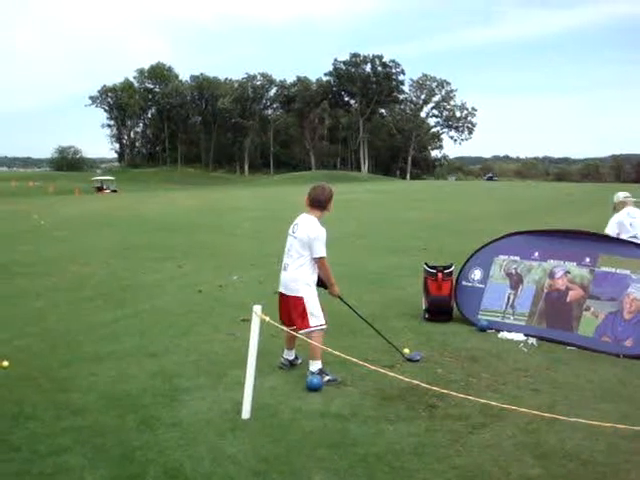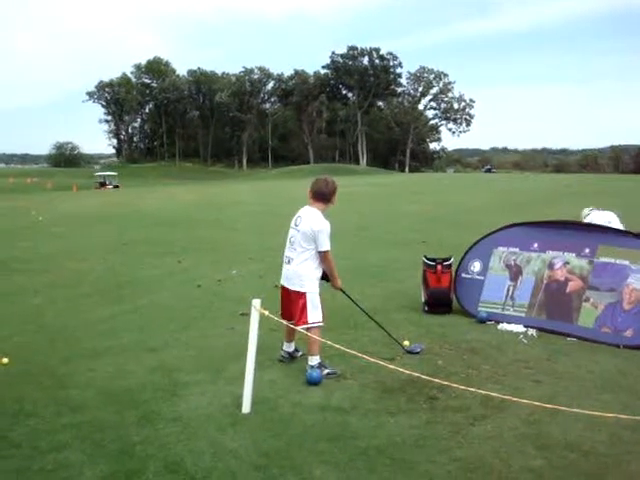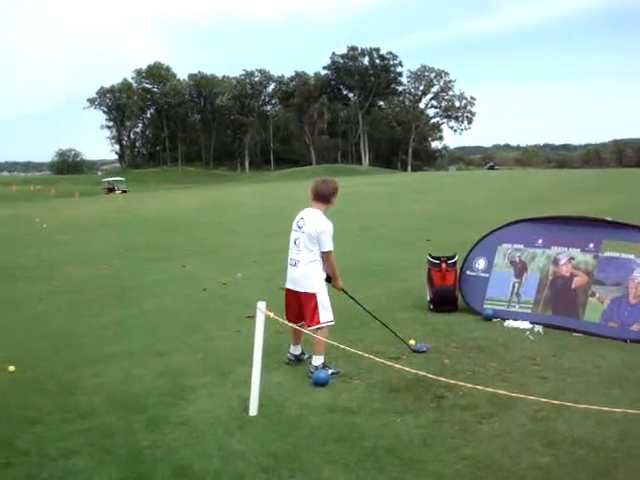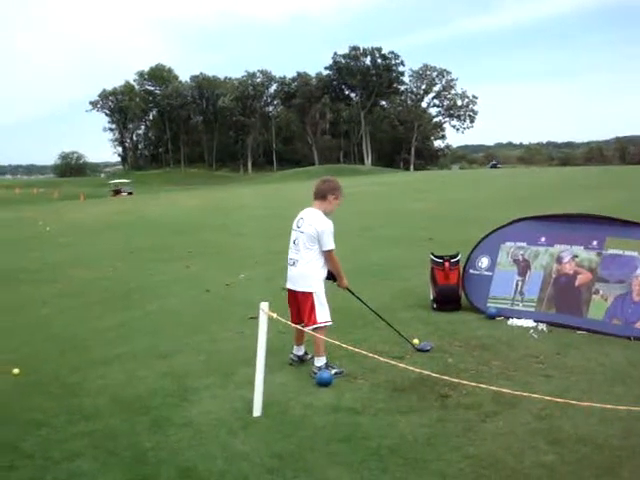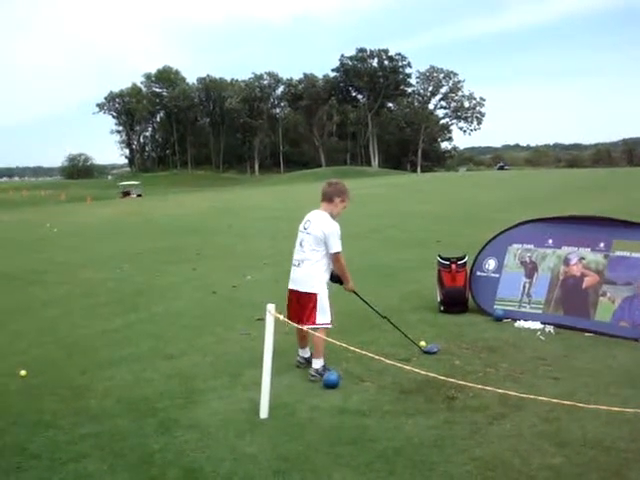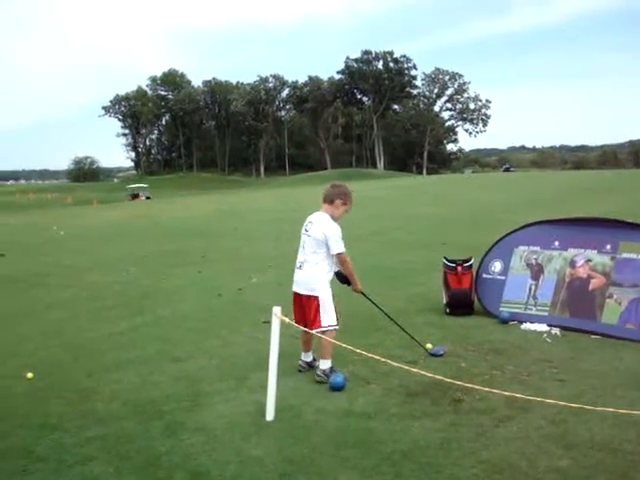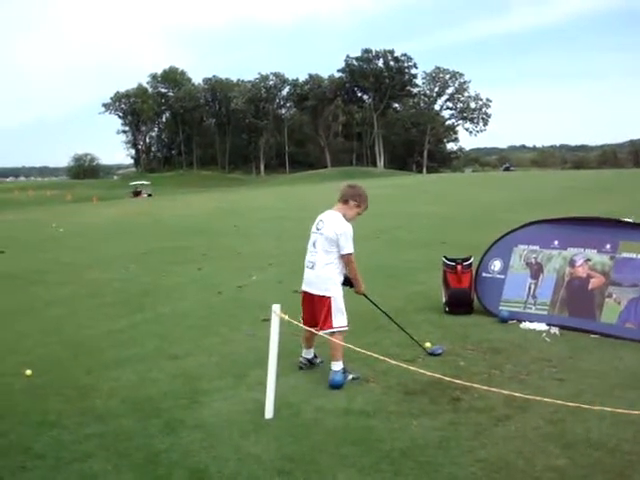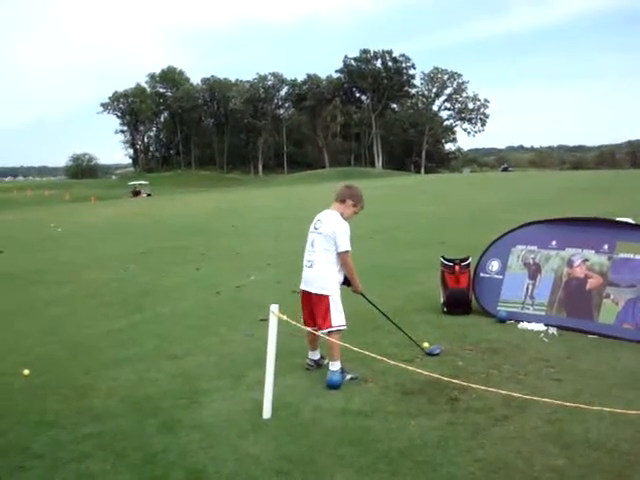
dt=0.4s
person 1, frame 1
left shoulder: (299, 221)
right shoulder: (317, 230)
right elbow: (321, 263)
left wrist: (323, 280)
right wrist: (332, 285)
left hip: (287, 281)
right hip: (302, 285)
left knee: (293, 323)
right knee: (316, 327)
left ankle: (288, 357)
right ankle: (315, 370)
person 1, frame 2
left shoulder: (300, 213)
right shoulder: (321, 223)
right elbow: (325, 256)
left wrist: (326, 273)
right wrist: (335, 279)
left hip: (289, 275)
right hip: (305, 280)
left knee: (292, 318)
right knee: (313, 323)
left ankle: (288, 350)
right ankle: (314, 364)
person 1, frame 3
left shoulder: (301, 216)
right shoulder: (324, 224)
right elbow: (328, 257)
right wrist: (336, 279)
left hip: (293, 278)
right hip: (311, 281)
left knee: (296, 320)
right knee: (321, 323)
left ankle: (295, 353)
right ankle: (317, 364)
person 1, frame 4
left shoulder: (302, 215)
right shoulder: (324, 223)
right elbow: (330, 256)
left wrist: (328, 271)
right wrist: (341, 278)
left hip: (295, 277)
right hip: (310, 280)
left knee: (300, 320)
right knee: (319, 323)
left ankle: (298, 353)
right ankle: (320, 365)
person 1, frame 5
left shoulder: (309, 217)
right shoulder: (330, 226)
right elbow: (337, 259)
left wrist: (335, 273)
right wrist: (347, 281)
left hip: (296, 279)
right hip: (313, 282)
left knee: (301, 322)
right knee: (319, 324)
left ankle: (304, 355)
right ankle: (317, 367)
person 1, frame 6
left shoulder: (311, 220)
right shoulder: (331, 227)
right elbow: (343, 259)
left wrist: (335, 271)
right wrist: (355, 282)
left hip: (301, 281)
right hip: (316, 284)
left knee: (307, 325)
right knee: (328, 326)
left ankle: (306, 360)
right ankle: (324, 369)
person 1, frame 7
left shoulder: (322, 218)
right shoulder: (343, 226)
right elbow: (348, 261)
left wrist: (344, 276)
right wrist: (358, 284)
left hip: (310, 280)
right hip: (327, 284)
left knee: (311, 323)
right knee: (336, 328)
left ankle: (307, 357)
right ankle: (337, 370)
person 1, frame 8
left shoulder: (319, 218)
right shoulder: (340, 224)
right elbow: (345, 259)
left wrist: (346, 278)
right wrist: (355, 283)
left hip: (309, 280)
right hip: (325, 284)
left knee: (314, 324)
right knee: (335, 327)
left ankle: (314, 358)
right ankle: (335, 370)
